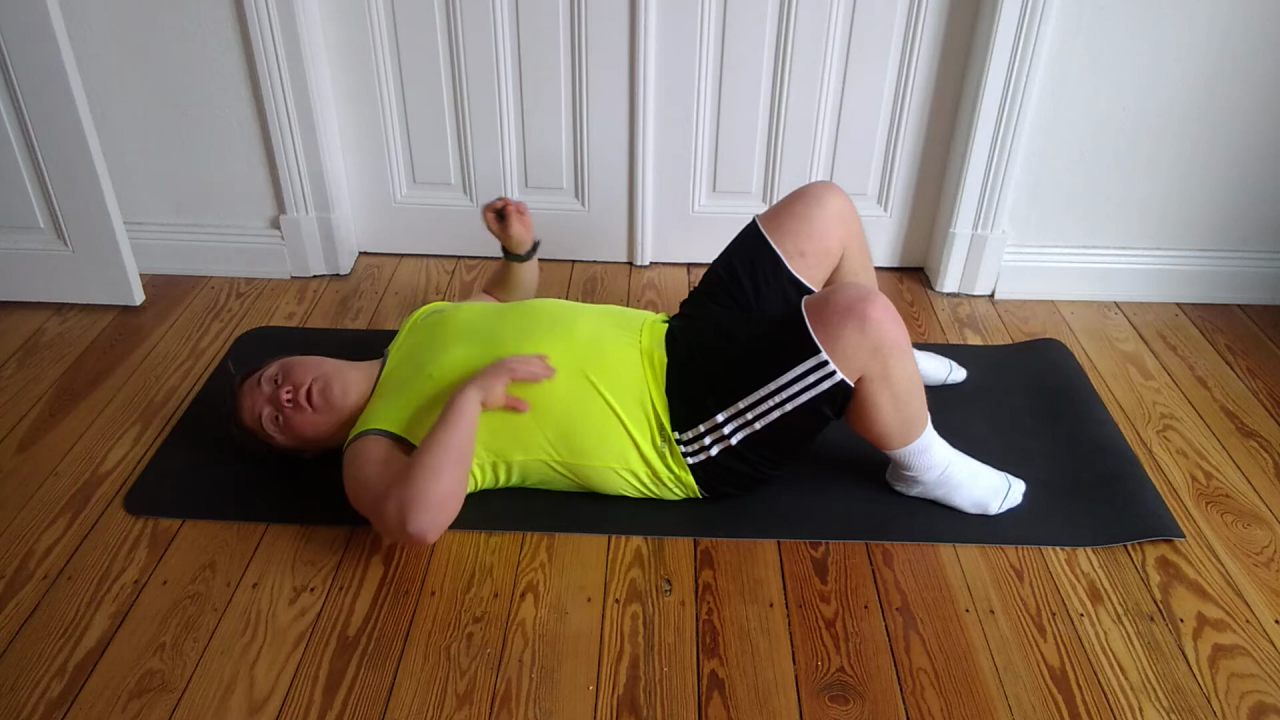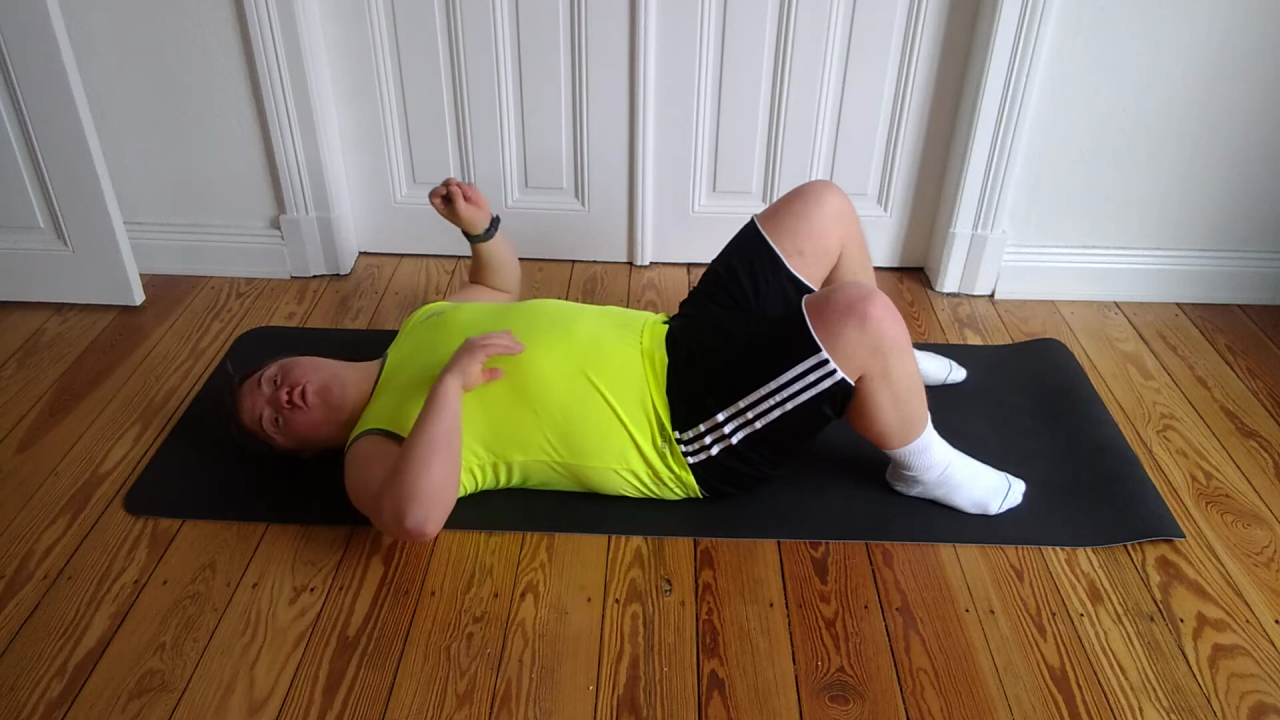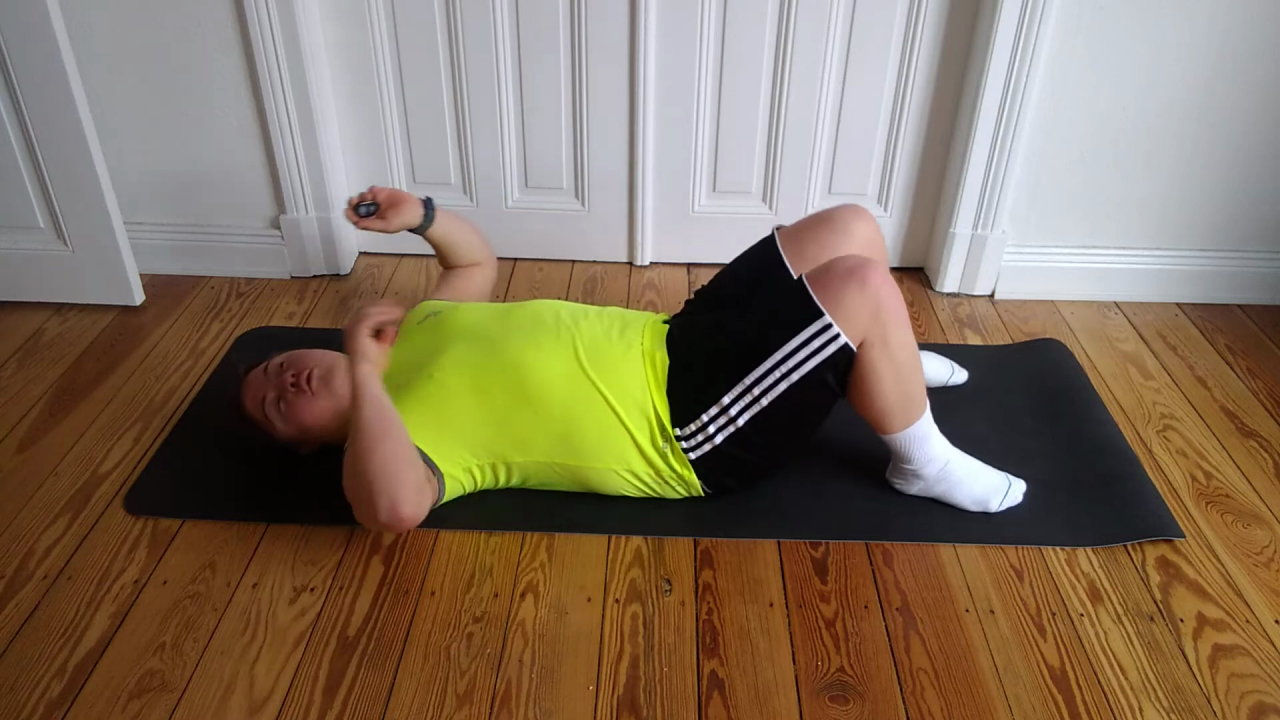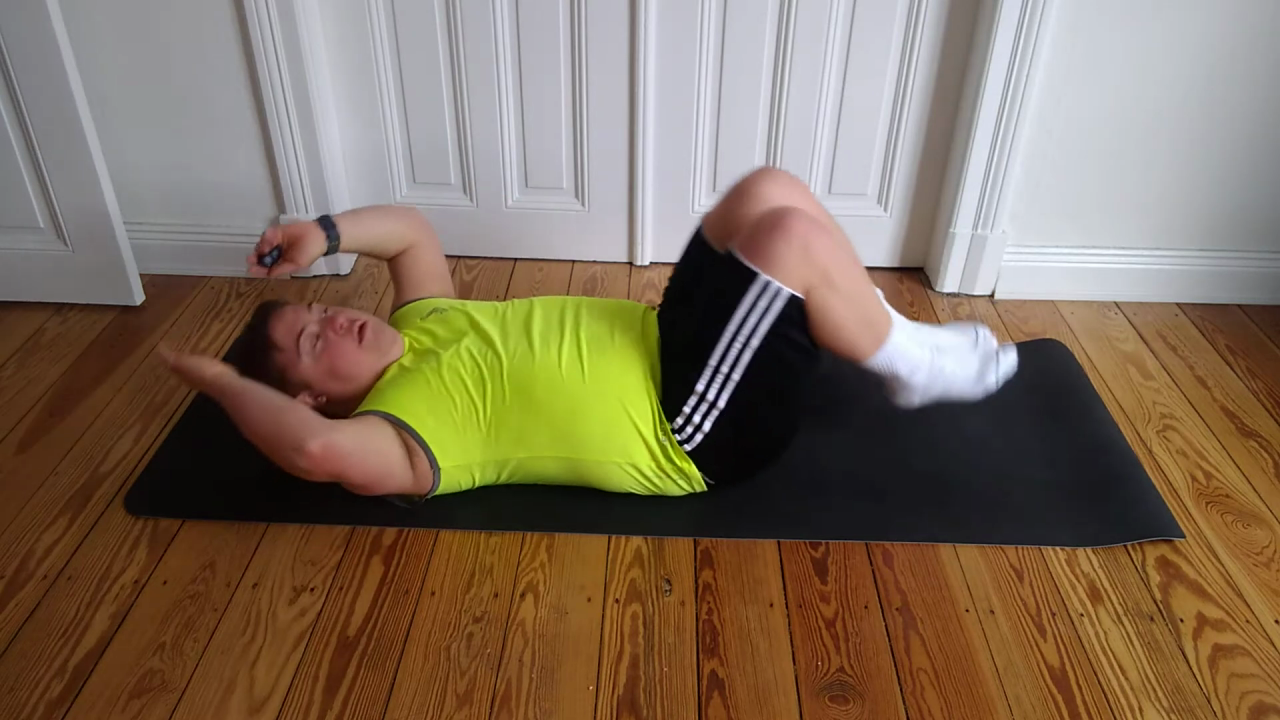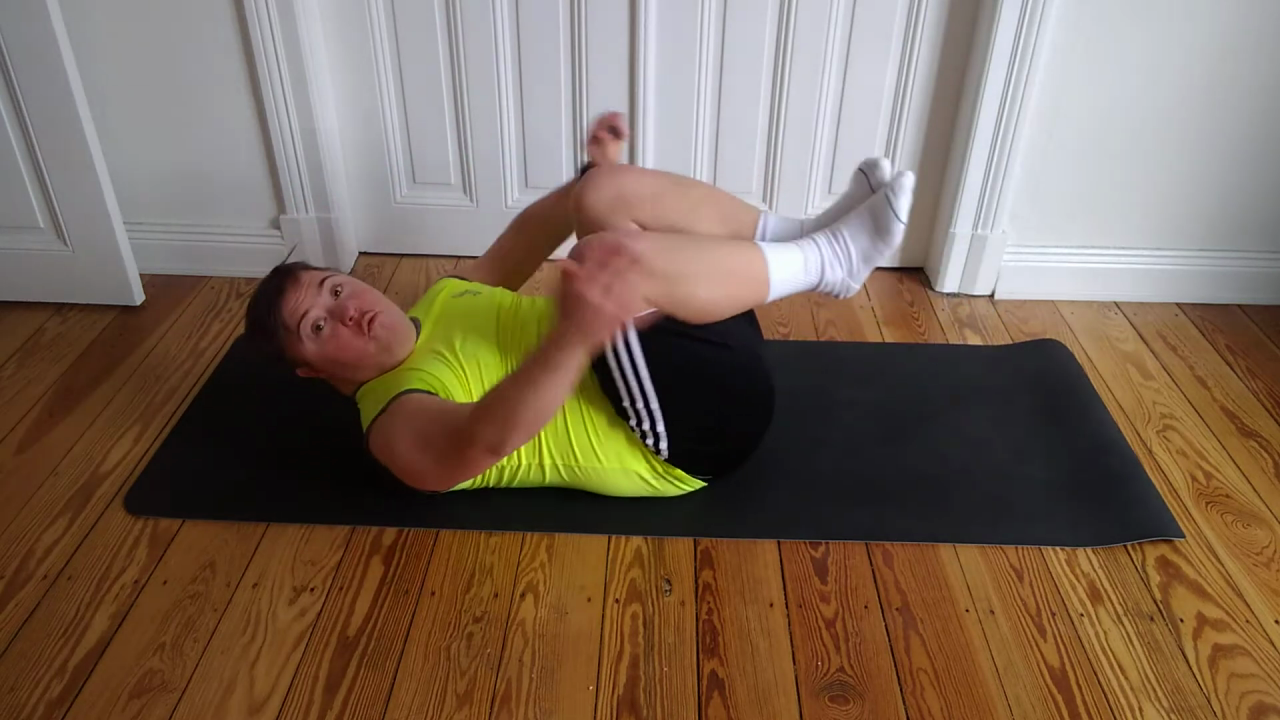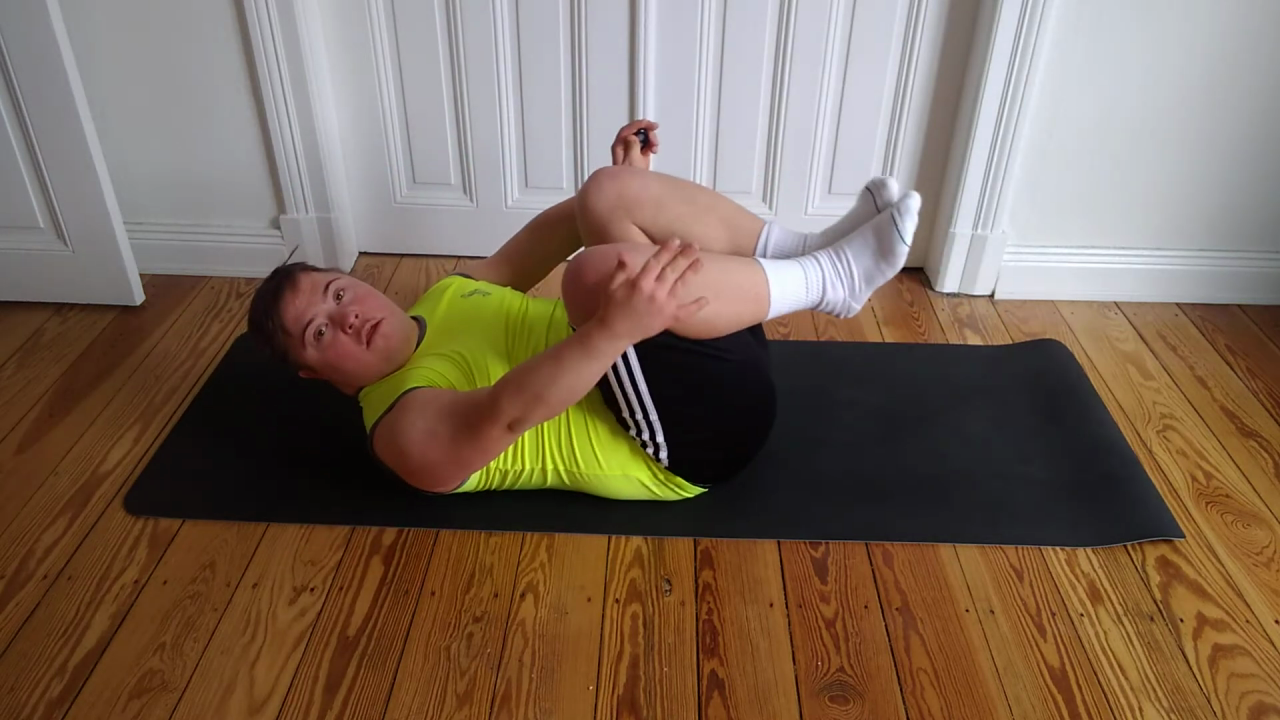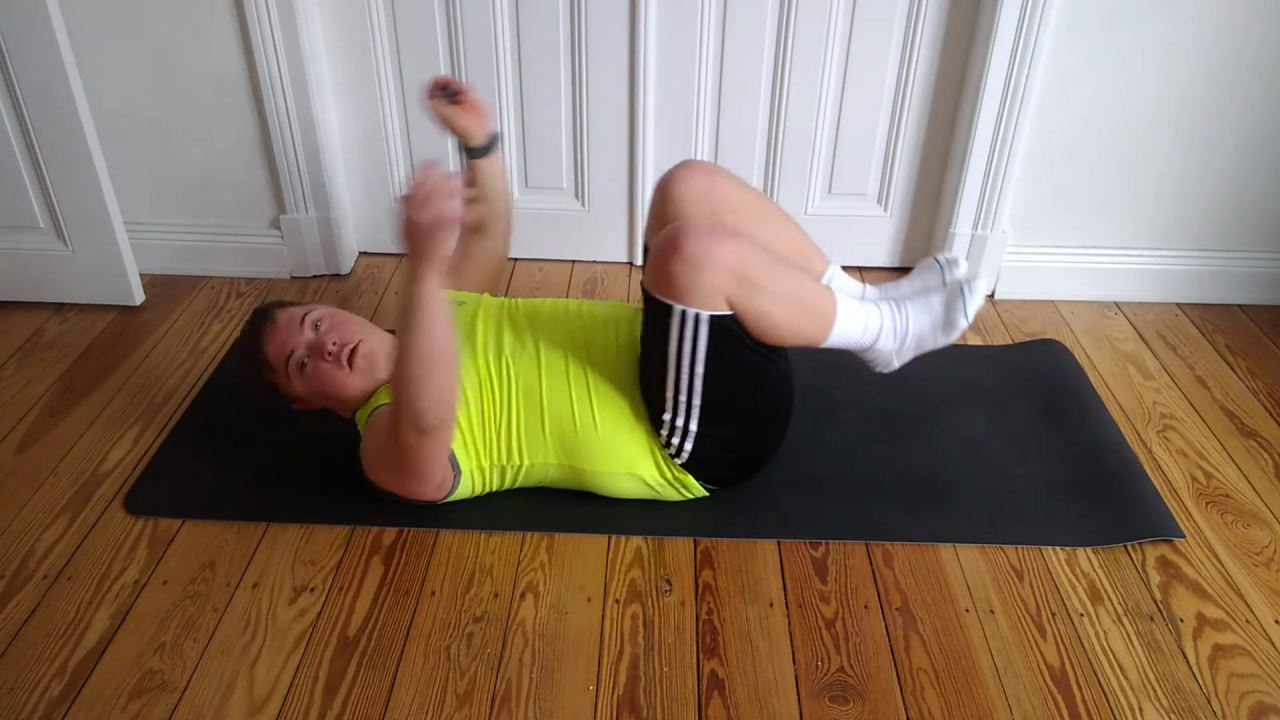
dt=0.5s
person 1, frame 1
left shoulder: (420, 330)
right shoulder: (371, 449)
left elbow: (508, 299)
right elbow: (418, 521)
left wrist: (519, 246)
right wrist: (470, 396)
left hip: (675, 342)
right hip: (692, 440)
left knee: (826, 207)
right knee: (861, 314)
left ankle: (882, 368)
right ankle: (924, 466)
person 1, frame 2
left shoulder: (420, 328)
right shoulder: (372, 450)
left elbow: (500, 287)
right elbow: (416, 516)
left wrist: (481, 228)
right wrist: (450, 383)
left hip: (675, 343)
right hip: (695, 440)
left knee: (822, 207)
right knee: (859, 318)
left ankle: (884, 366)
right ankle: (924, 465)
person 1, frame 3
left shoulder: (419, 329)
right shoulder: (380, 434)
left elbow: (478, 256)
right elbow: (394, 507)
left wrist: (419, 213)
right wrist: (361, 375)
left hip: (673, 345)
right hip: (693, 436)
left knee: (854, 230)
right knee: (859, 286)
left ankle: (889, 366)
right ankle: (924, 462)
person 1, frame 4
left shoulder: (420, 328)
right shoulder: (391, 432)
left elbow: (411, 229)
right elbow: (315, 449)
left wrist: (324, 233)
right wrist: (220, 377)
left hip: (665, 340)
right hip: (693, 429)
left knee: (770, 190)
right knee: (795, 239)
left ankle: (898, 344)
right ankle: (911, 369)
person 1, frame 5
left shoulder: (441, 299)
right shoulder: (398, 427)
left elbow: (535, 232)
right elbow: (492, 434)
left wrist: (598, 170)
right wrist: (576, 334)
left hip: (705, 351)
right hip: (694, 438)
left knee: (603, 192)
right knee: (605, 257)
left ankle: (806, 241)
right ankle: (825, 261)
person 1, frame 6
left shoulder: (442, 300)
right shoulder: (406, 430)
left elbow: (544, 238)
right elbow: (508, 410)
left wrist: (632, 189)
right wrist: (618, 327)
left hip: (709, 349)
right hip: (699, 441)
left knee: (607, 194)
right knee: (599, 275)
left ankle: (809, 255)
right ankle: (830, 279)
person 1, frame 7
left shoulder: (422, 325)
right shoulder: (400, 456)
left elbow: (490, 230)
right elbow: (431, 414)
left wrist: (478, 142)
right wrist: (425, 268)
left hip: (651, 353)
right hip: (693, 444)
left knee: (693, 186)
right knee: (696, 247)
left ankle: (867, 306)
right ankle: (883, 331)
